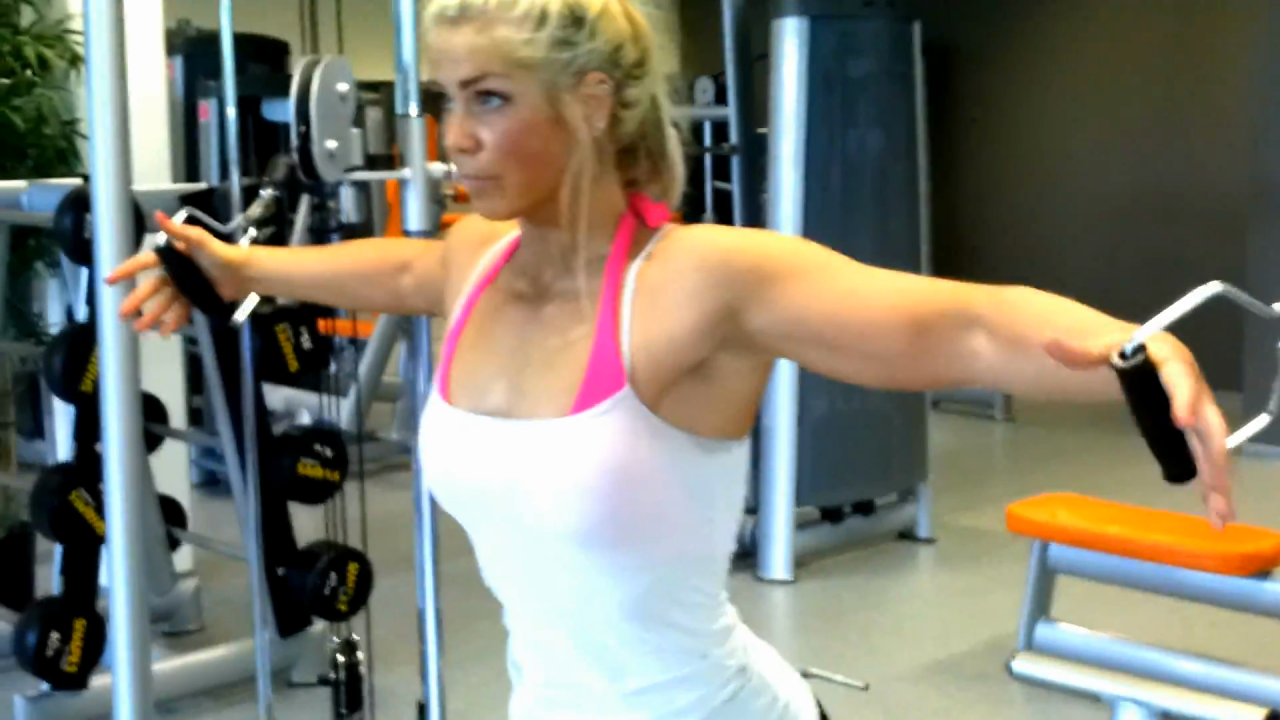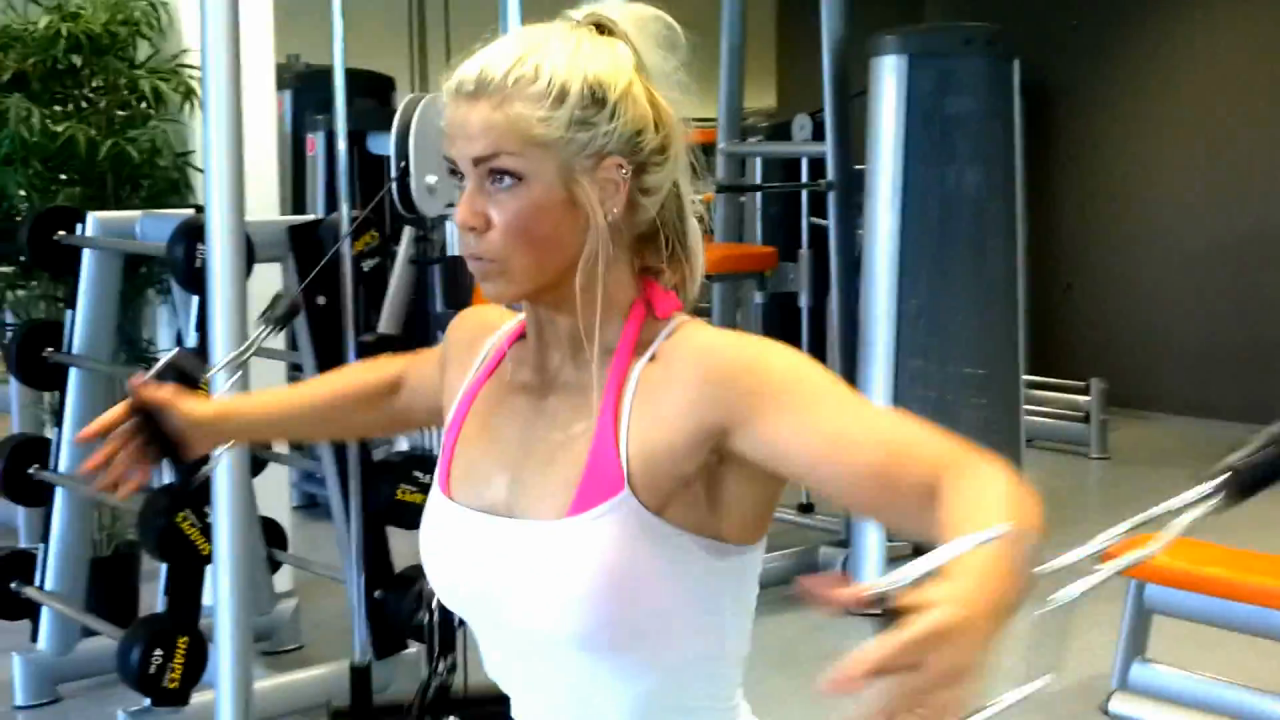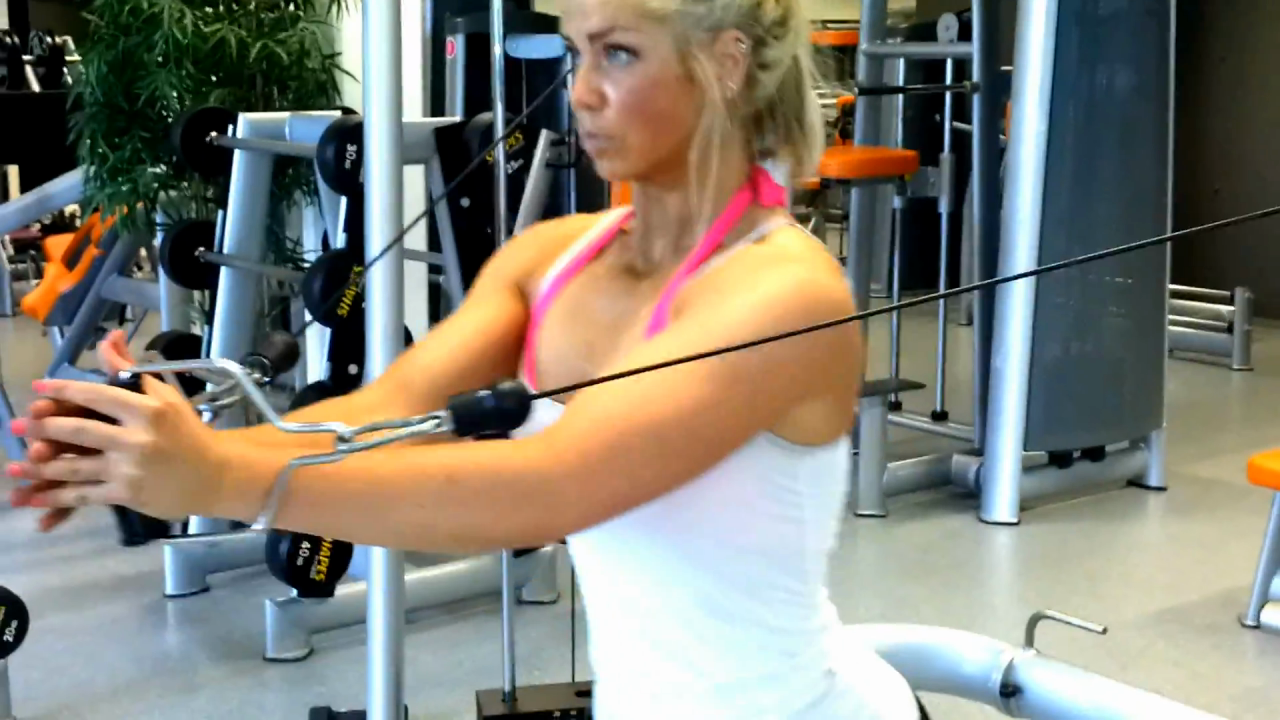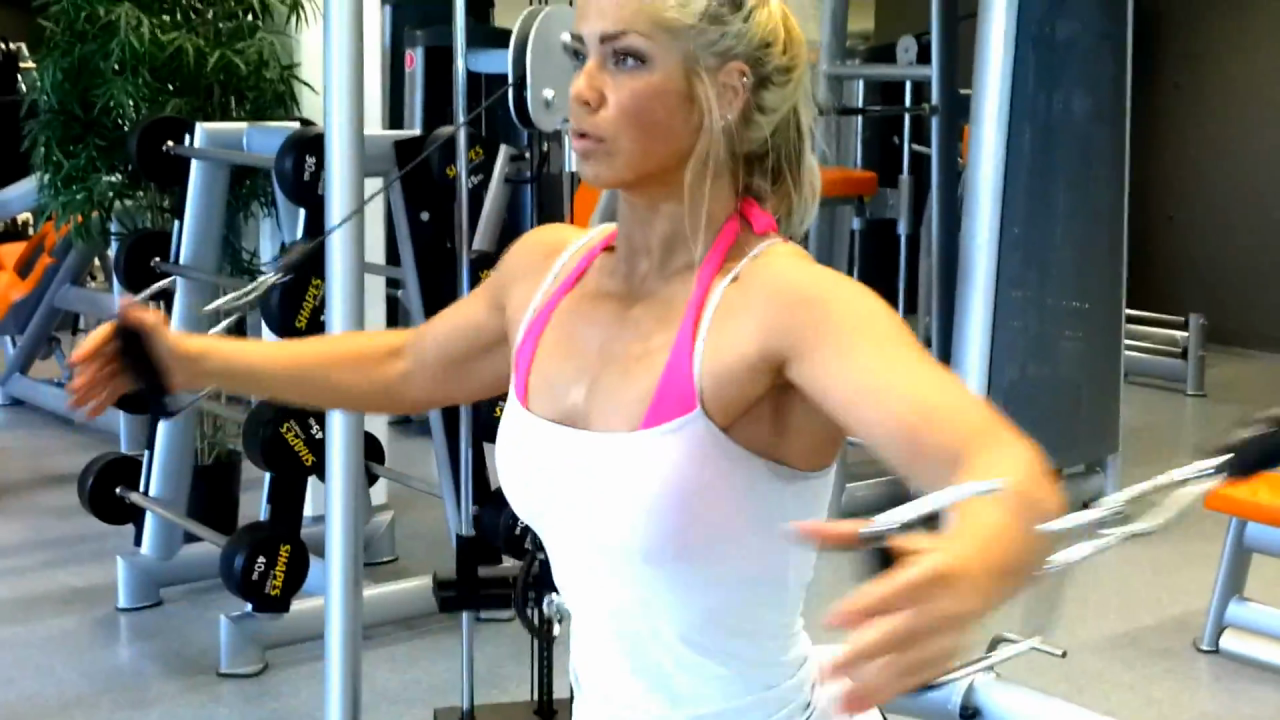
dt=1s
person 1, frame 1
left shoulder: (704, 283)
right shoulder: (480, 257)
left elbow: (976, 324)
right elbow: (397, 268)
left wrist: (1149, 357)
right wrist: (237, 270)
person 1, frame 2
left shoulder: (710, 378)
right shoulder: (492, 344)
left elbow: (970, 483)
right elbow: (408, 381)
left wrist: (970, 601)
right wrist: (218, 416)
person 1, frame 3
left shoulder: (785, 294)
right shoulder: (551, 258)
left elbow: (548, 489)
right elbow: (393, 416)
left wrist: (228, 482)
right wrist: (196, 454)
person 1, frame 4
left shoulder: (782, 305)
right shoulder: (547, 268)
left elbow: (994, 465)
right elbow: (405, 364)
left wrist: (969, 569)
right wrist: (199, 359)
